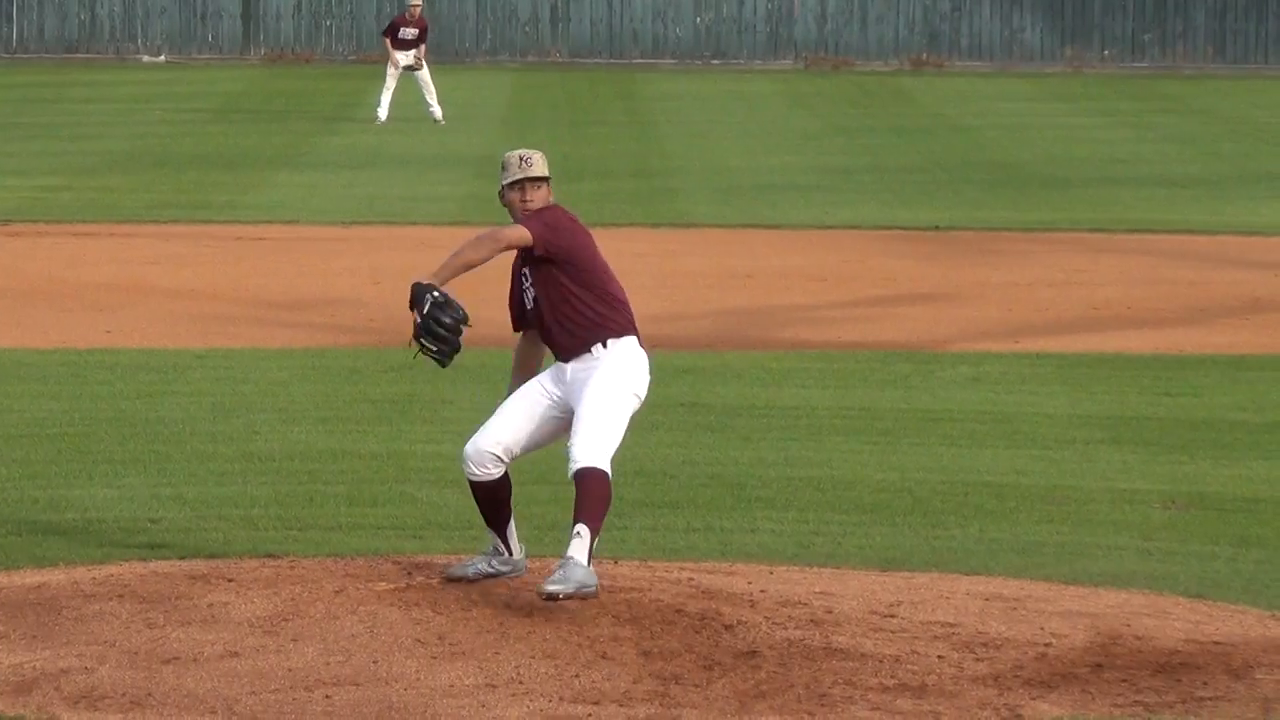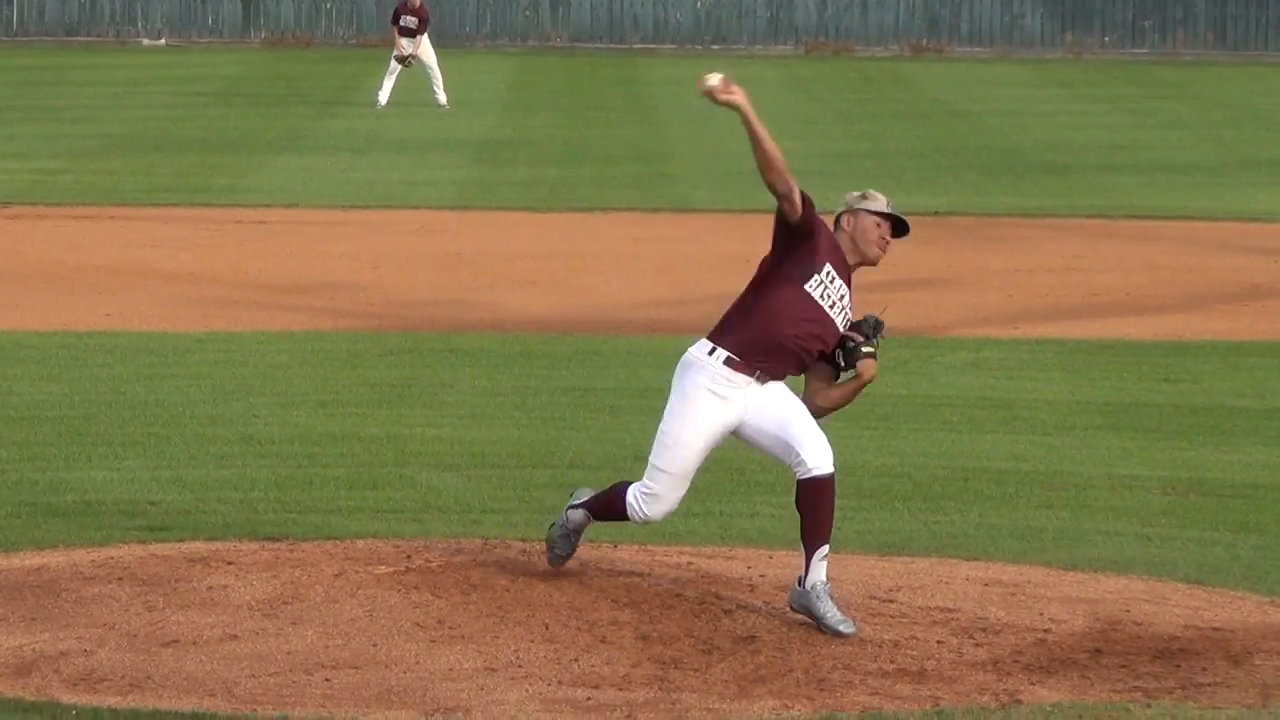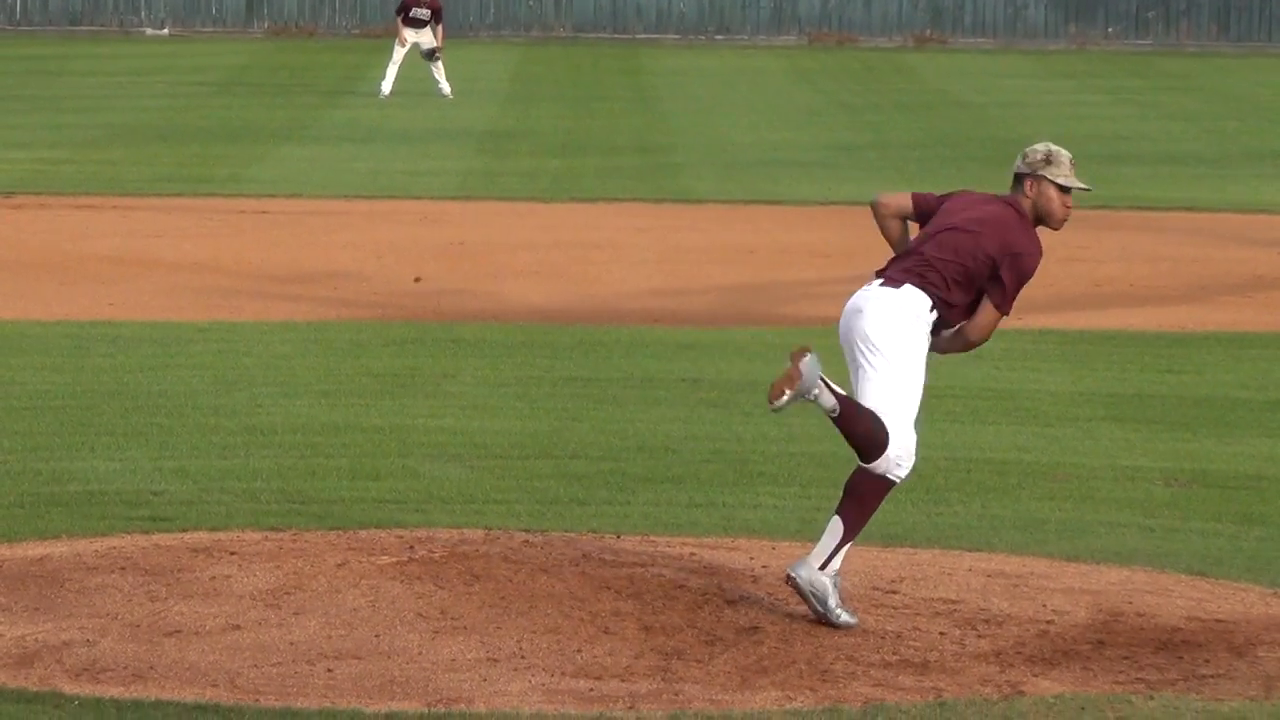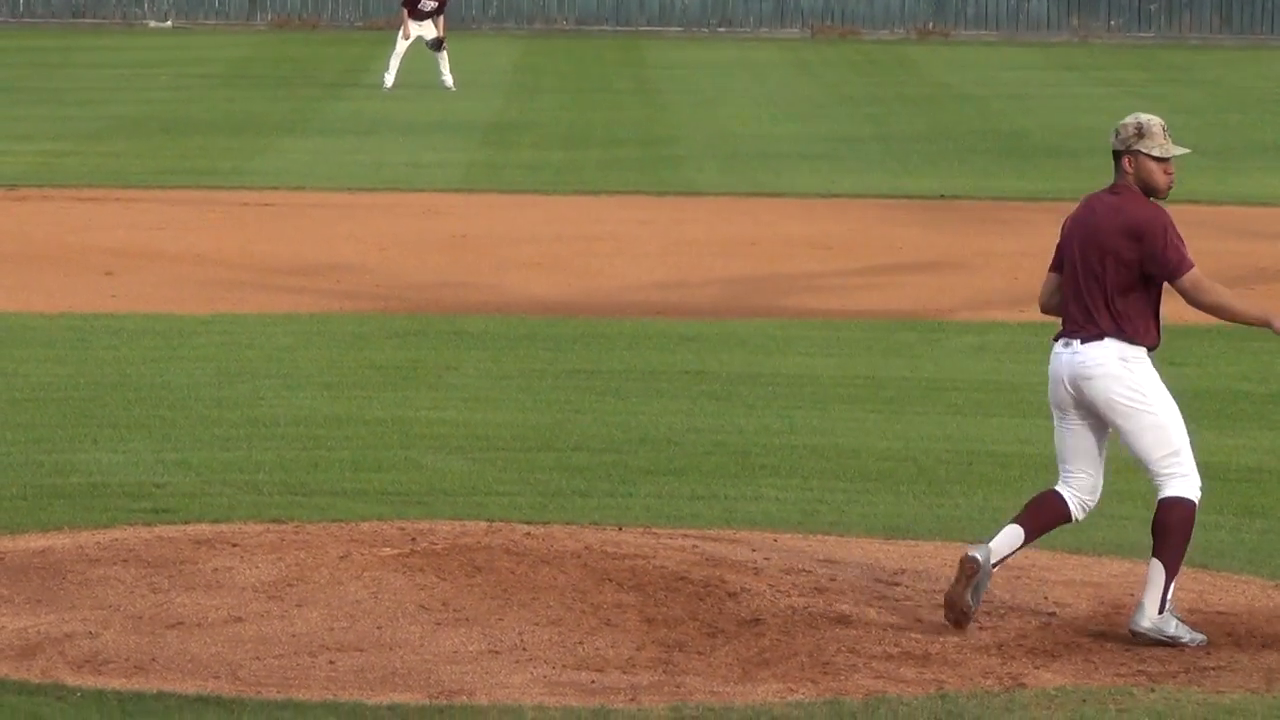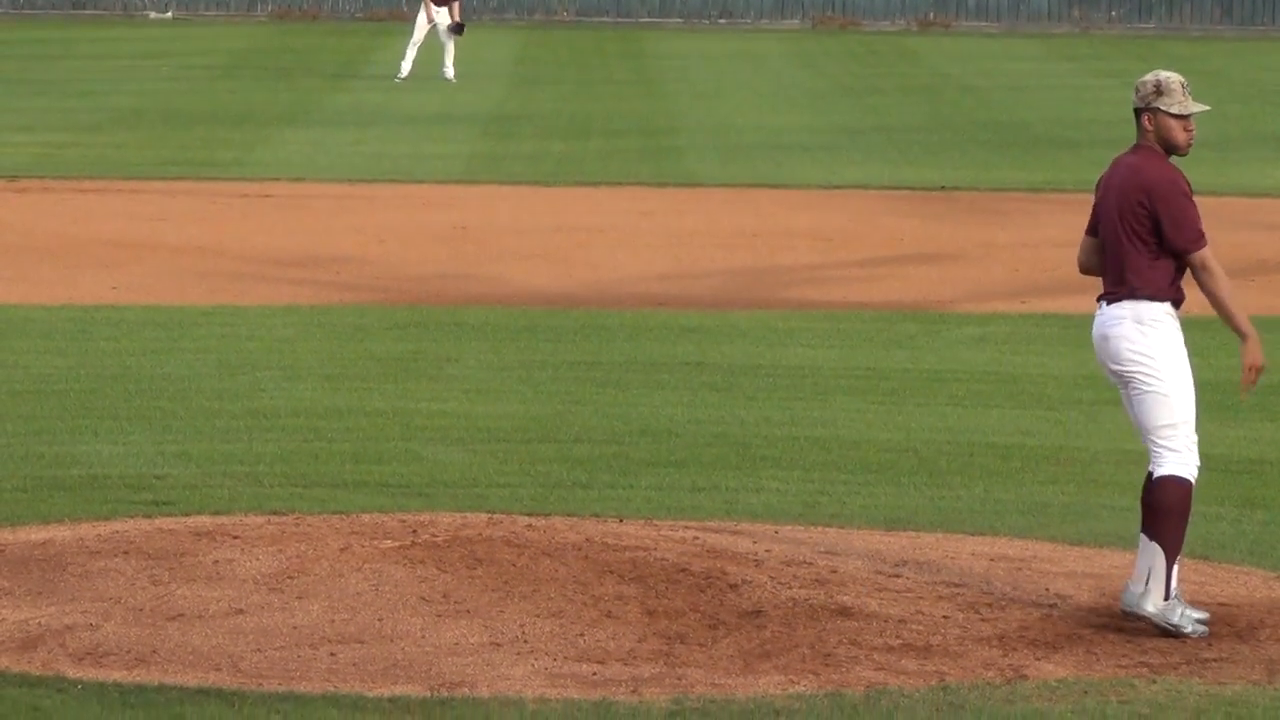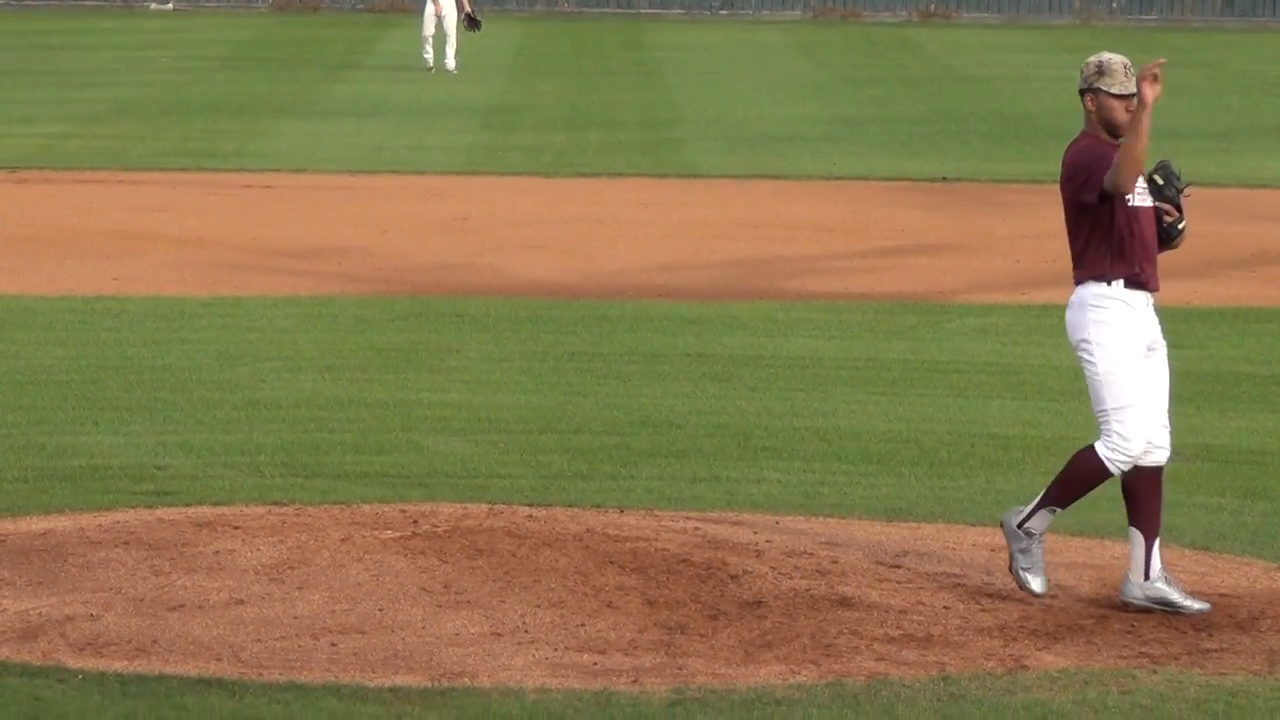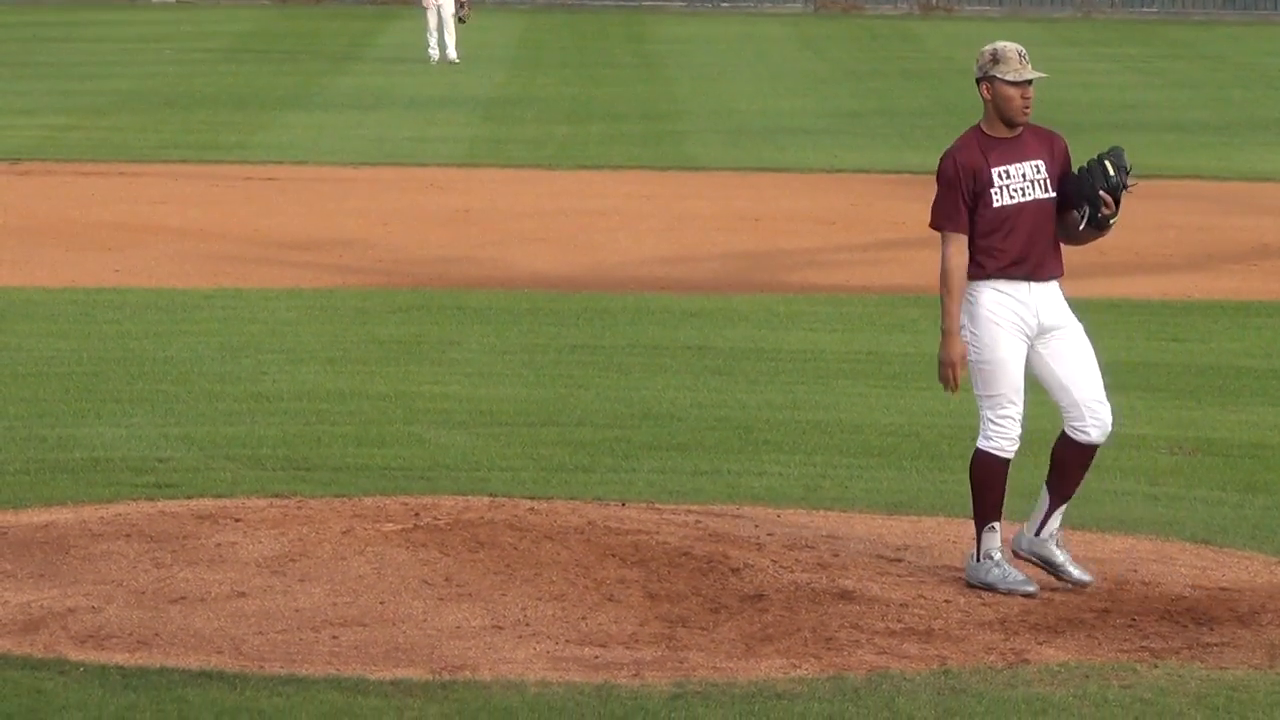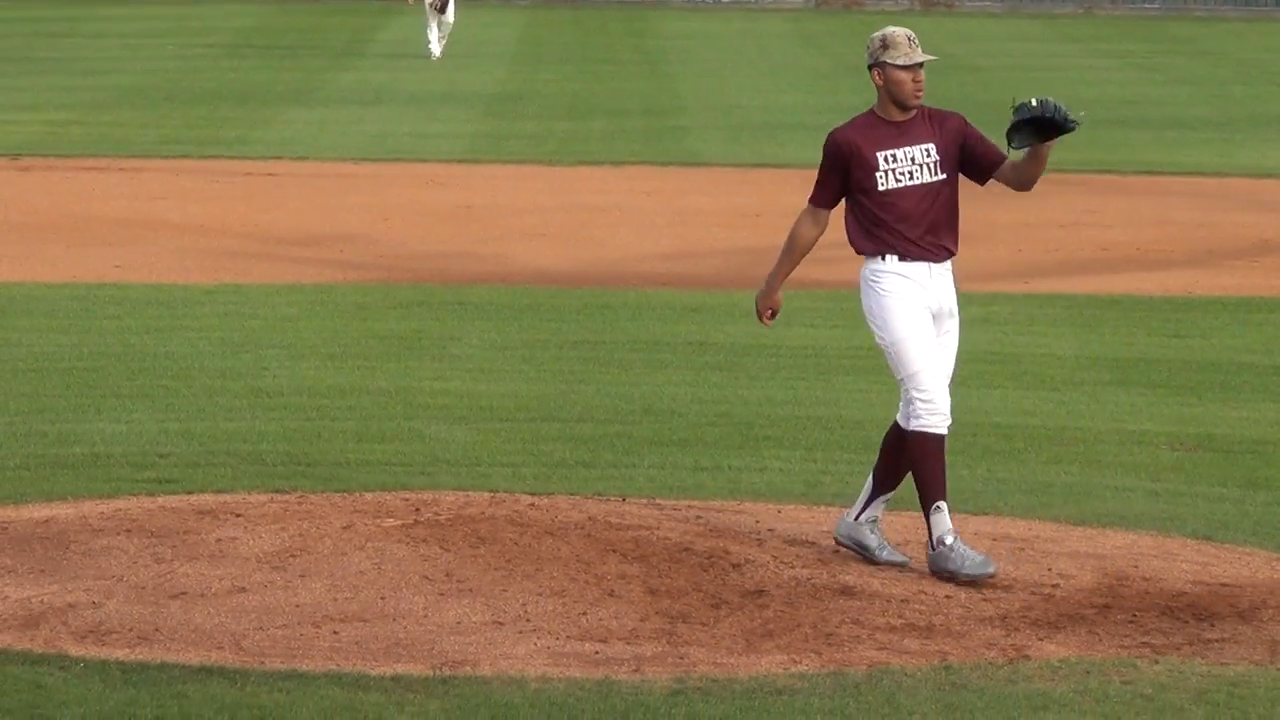
dt=0.4s
person 1, frame 1
left shoulder: (556, 222)
right shoulder: (524, 274)
left elbow: (499, 239)
right elbow: (530, 341)
left wrist: (435, 282)
right wrist: (515, 402)
left hip: (614, 363)
right hip: (566, 371)
left knee: (588, 455)
right knee: (480, 453)
left ankle: (578, 563)
right ankle: (505, 553)
person 1, frame 2
left shoulder: (842, 323)
right shoulder: (811, 238)
left elbow: (818, 401)
right elbow: (783, 184)
left wrist: (863, 374)
right wrist: (746, 111)
left hip: (762, 395)
right hip: (713, 377)
left knee: (817, 461)
right knee: (653, 503)
left ankle: (813, 587)
right ankle: (581, 513)
person 1, frame 3
left shoulder: (967, 201)
right shoulder: (1024, 244)
left elbow: (884, 204)
right elbow: (979, 330)
right wrist: (935, 347)
left hip: (867, 306)
right hip: (897, 315)
left knee: (893, 457)
right knee: (879, 440)
left ankle: (818, 570)
right ankle: (812, 382)
person 1, frame 4
left shoulder: (1080, 214)
right shoulder: (1147, 218)
left elbow: (1048, 300)
right elbow: (1200, 293)
left hip: (1067, 362)
right hip: (1119, 365)
left knee: (1075, 492)
right knee: (1179, 481)
left ankle: (985, 557)
right ankle: (1153, 612)
person 1, frame 5
left shoulder: (1115, 174)
right shoulder: (1164, 179)
left elbow: (1087, 259)
right elbow: (1205, 266)
left wrist: (1142, 251)
right wrist: (1249, 336)
left hip: (1113, 324)
right hip: (1146, 327)
left knee: (1167, 457)
right knee: (1179, 460)
left ankle: (1145, 586)
right ankle: (1160, 595)
person 1, frame 6
left shoulder: (1115, 157)
right shoulder: (1086, 154)
right elbow: (1123, 181)
left wrist: (1163, 229)
right wrist: (1147, 109)
left hip: (1138, 311)
right hip: (1106, 310)
left knee: (1151, 445)
right knee: (1123, 445)
left ankle: (1146, 579)
right ankle: (1028, 524)
person 1, frame 7
left shoulder: (1050, 145)
right shoulder: (961, 159)
left elbow: (1069, 232)
right elbow: (952, 250)
left wrist: (1101, 219)
right wrist: (950, 337)
left hip: (1049, 299)
right hip: (994, 302)
left knee: (1093, 418)
right knee: (1001, 431)
left ankle: (1040, 534)
right ankle: (987, 556)
person 1, frame 8
left shoulder: (949, 127)
right shoulder: (849, 140)
left elbow: (1018, 180)
right elbow: (816, 215)
left wrist: (1042, 145)
right wrist: (774, 283)
left hip: (941, 282)
right hip: (892, 280)
left knee: (921, 410)
right knee: (931, 403)
left ankle: (860, 521)
right ankle: (942, 540)
